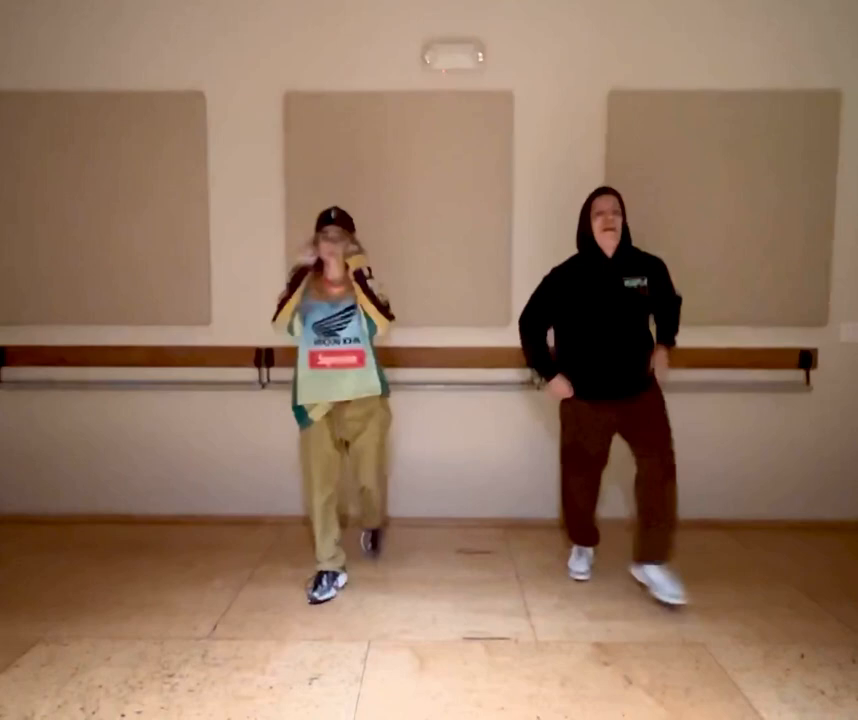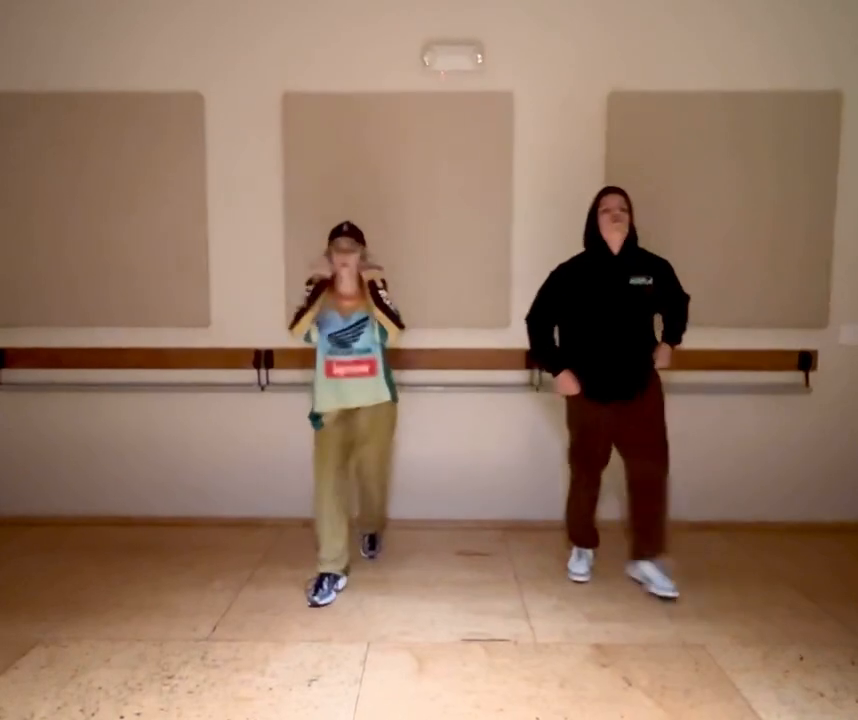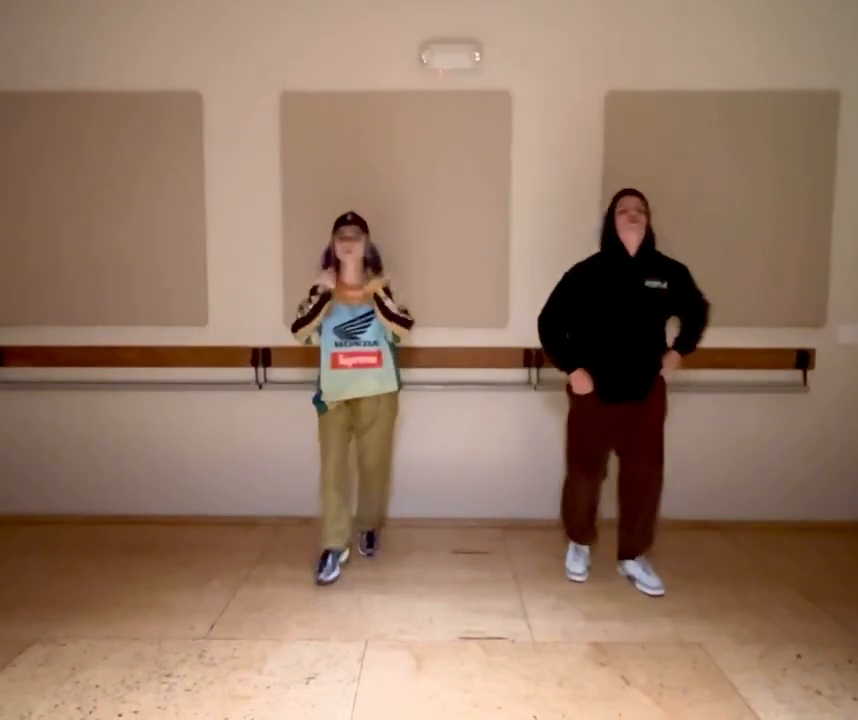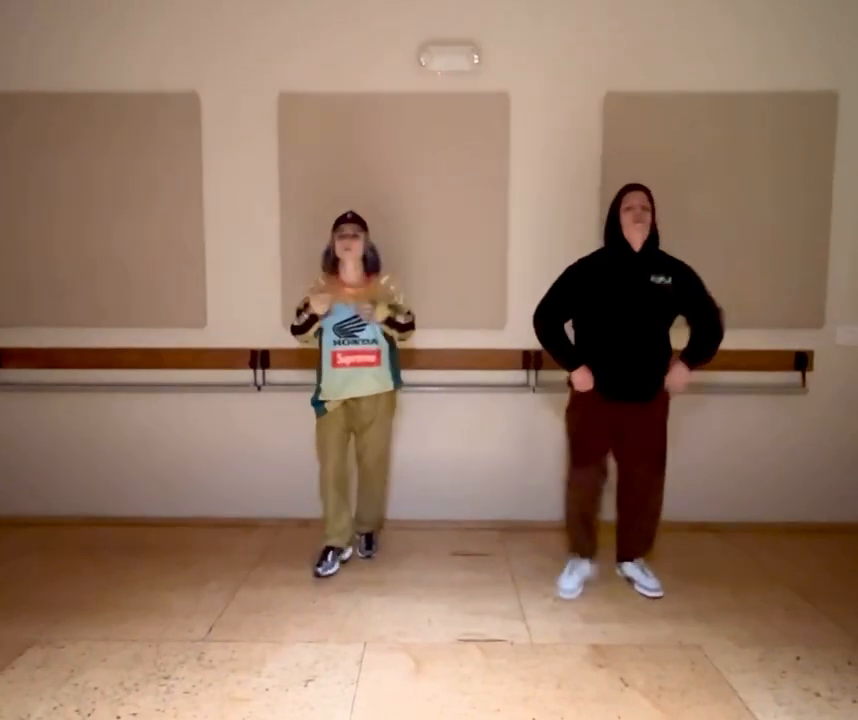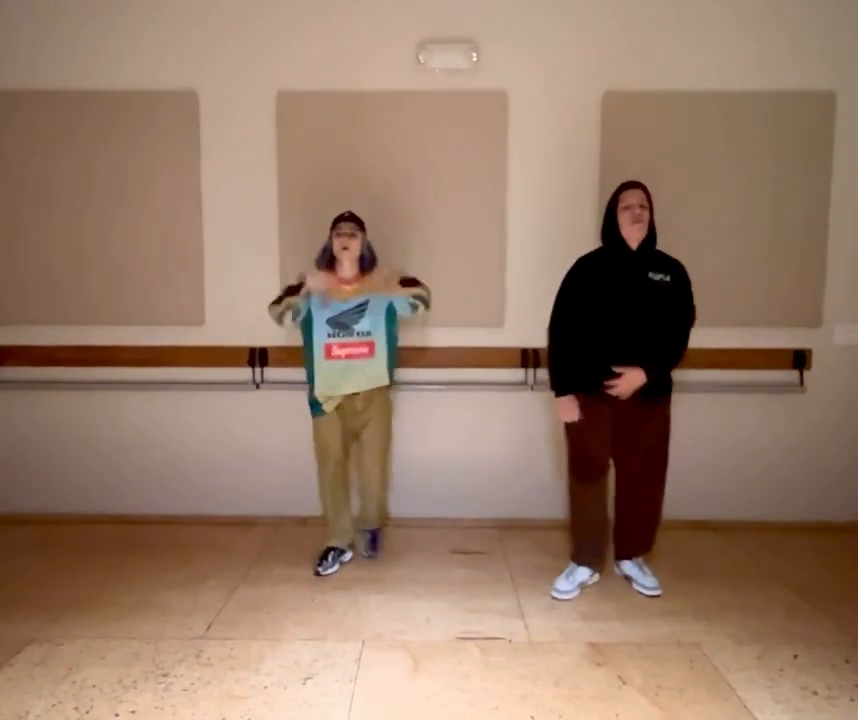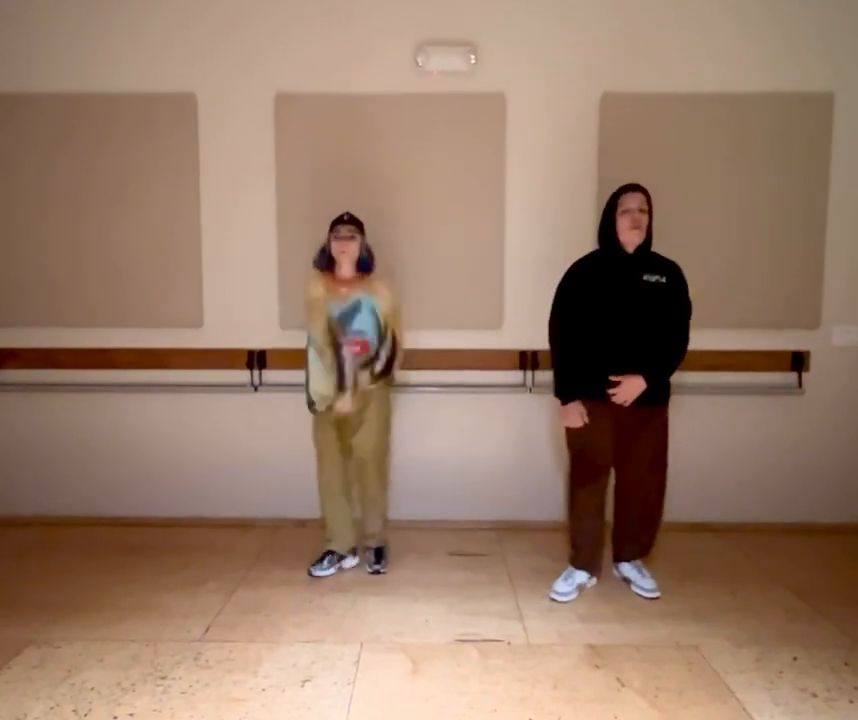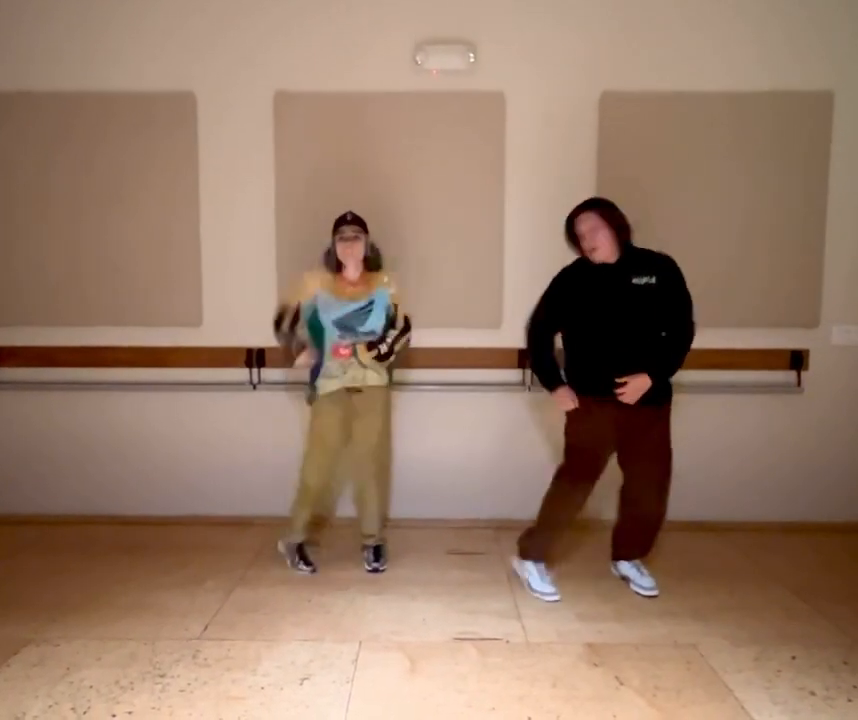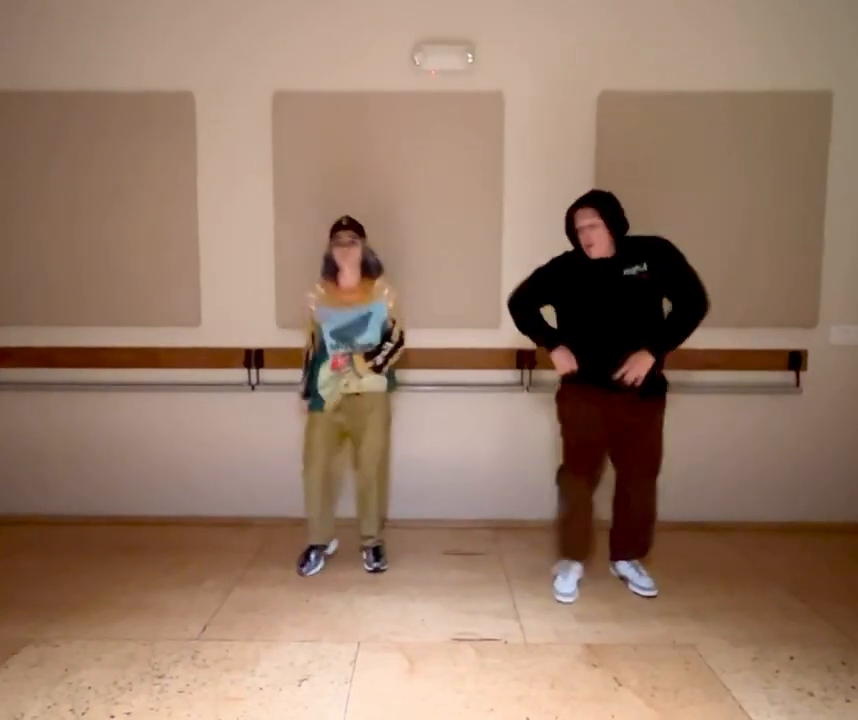
dt=0.2s
person 1, frame 1
left shoulder: (649, 268)
right shoulder: (566, 276)
left elbow: (669, 306)
right elbow: (530, 324)
left wrist: (664, 344)
right wrist: (550, 374)
left hip: (639, 389)
right hip: (583, 394)
left knee: (658, 467)
right knee: (581, 473)
left ankle: (652, 562)
right ankle: (583, 544)
person 1, frame 2
left shoulder: (654, 268)
right shoulder: (572, 273)
left elbow: (678, 304)
right elbow: (538, 321)
left wrist: (669, 342)
right wrist: (557, 369)
left hip: (641, 389)
right hip: (587, 391)
left knee: (650, 471)
right knee: (586, 471)
left ankle: (648, 558)
right ankle: (583, 547)
person 1, frame 3
left shoulder: (669, 272)
right shoulder: (587, 274)
left elbow: (697, 312)
right elbow: (549, 323)
left wrist: (679, 349)
right wrist: (571, 367)
left hip: (646, 392)
right hip: (593, 392)
left knee: (644, 475)
right knee: (584, 470)
left ankle: (634, 556)
right ankle: (580, 543)
person 1, frame 4
left shoulder: (673, 271)
right shoulder: (589, 269)
left elbow: (708, 319)
right elbow: (546, 318)
left wrist: (689, 361)
right wrist: (574, 364)
left hip: (648, 394)
right hip: (594, 391)
left knee: (645, 477)
right knee: (586, 472)
left ankle: (632, 558)
right ankle: (580, 558)
person 1, frame 5
left shoulder: (670, 271)
right shoulder: (589, 268)
left elbow: (679, 332)
right elbow: (561, 332)
left wrist: (647, 371)
right wrist: (562, 390)
left hip: (648, 394)
right hip: (590, 393)
left knee: (645, 478)
right knee: (588, 477)
left ankle: (631, 557)
right ankle: (584, 563)
person 1, frame 6
left shoulder: (666, 273)
right shoulder: (584, 272)
left elbow: (677, 336)
right elbow: (563, 337)
left wrist: (647, 377)
right wrist: (567, 398)
left hip: (645, 397)
right hip: (591, 397)
left knee: (644, 481)
right knee: (589, 479)
left ankle: (629, 559)
right ankle: (582, 567)
person 1, frame 7
left shoulder: (659, 269)
right shoulder: (572, 281)
left elbow: (681, 329)
right elbow: (538, 335)
left wrist: (653, 374)
right wrist: (555, 385)
left hip: (647, 398)
right hip: (590, 399)
left knee: (649, 483)
right knee: (577, 476)
left ankle: (629, 558)
right ankle: (532, 557)
person 1, frame 8
left shoulder: (656, 255)
right shoulder: (565, 270)
left elbow: (693, 303)
right elbow: (520, 303)
left wrist: (653, 351)
right wrist: (553, 346)
left hip: (642, 391)
right hip: (584, 389)
left knee: (639, 477)
right knee: (579, 473)
left ankle: (628, 557)
right ankle: (570, 560)
person 2, frame 1
left shoulder: (364, 285)
right shoulder: (306, 288)
left elbow: (382, 322)
right elbow: (281, 320)
left wrist: (361, 275)
right wrist: (300, 273)
left hip: (366, 400)
right hip: (317, 402)
left knee: (371, 476)
right knee: (319, 484)
left ankle: (372, 527)
right ankle: (330, 567)
person 2, frame 2
left shoulder: (375, 294)
right shoulder: (319, 296)
left elbow: (394, 330)
right elbow: (297, 329)
left wrist: (375, 285)
right wrist: (318, 283)
left hip: (375, 404)
right hip: (331, 406)
left knee: (373, 476)
right knee: (328, 484)
left ankle: (371, 529)
right ankle: (331, 569)
person 2, frame 3
left shoulder: (381, 287)
right shoulder: (323, 287)
left elbow: (404, 328)
right elbow: (300, 332)
left wrist: (381, 298)
right wrist: (320, 295)
left hip: (378, 393)
right hip: (334, 394)
left knee: (374, 466)
right knee: (333, 467)
left ankle: (368, 527)
right ankle: (334, 544)
person 2, frame 4
left shoulder: (382, 287)
right shoulder: (321, 288)
left elbow: (406, 330)
right elbow: (301, 335)
left wrist: (386, 317)
right wrist: (313, 312)
left hip: (376, 392)
right hip: (332, 394)
left knee: (373, 466)
right knee: (331, 468)
left ankle: (366, 529)
right ankle: (337, 542)
person 2, frame 5
left shoulder: (380, 282)
right shoulder: (315, 284)
left elbow: (420, 300)
right elbow: (278, 312)
left wrist: (409, 288)
right wrist: (302, 289)
left hip: (371, 391)
right hip: (328, 393)
left knee: (373, 463)
right knee: (331, 468)
left ankle: (370, 527)
right ankle: (339, 543)
person 2, frame 6
left shoulder: (376, 288)
right shoulder: (319, 286)
left elbow: (392, 339)
right elbow: (321, 336)
left wrist: (375, 374)
right wrist: (339, 385)
left hip: (370, 390)
right hip: (329, 394)
left knee: (371, 467)
right knee: (331, 471)
left ankle: (375, 542)
right ankle: (340, 548)
person 2, frame 7
left shoulder: (383, 284)
right shoulder: (318, 282)
left elbow: (402, 329)
right elbow: (286, 319)
left wrist: (373, 351)
right wrist: (300, 349)
left hip: (372, 388)
right hip: (330, 388)
left knee: (372, 465)
right knee: (318, 465)
left ankle: (373, 540)
right ankle: (296, 537)
person 2, frame 8
left shoulder: (381, 291)
right shoulder: (320, 295)
left elbow: (396, 340)
right elbow: (313, 346)
left wrist: (362, 364)
right wrist: (306, 390)
left hip: (371, 394)
right hip: (327, 395)
left knee: (372, 469)
right knee: (316, 467)
left ankle: (372, 542)
right ankle: (320, 540)
